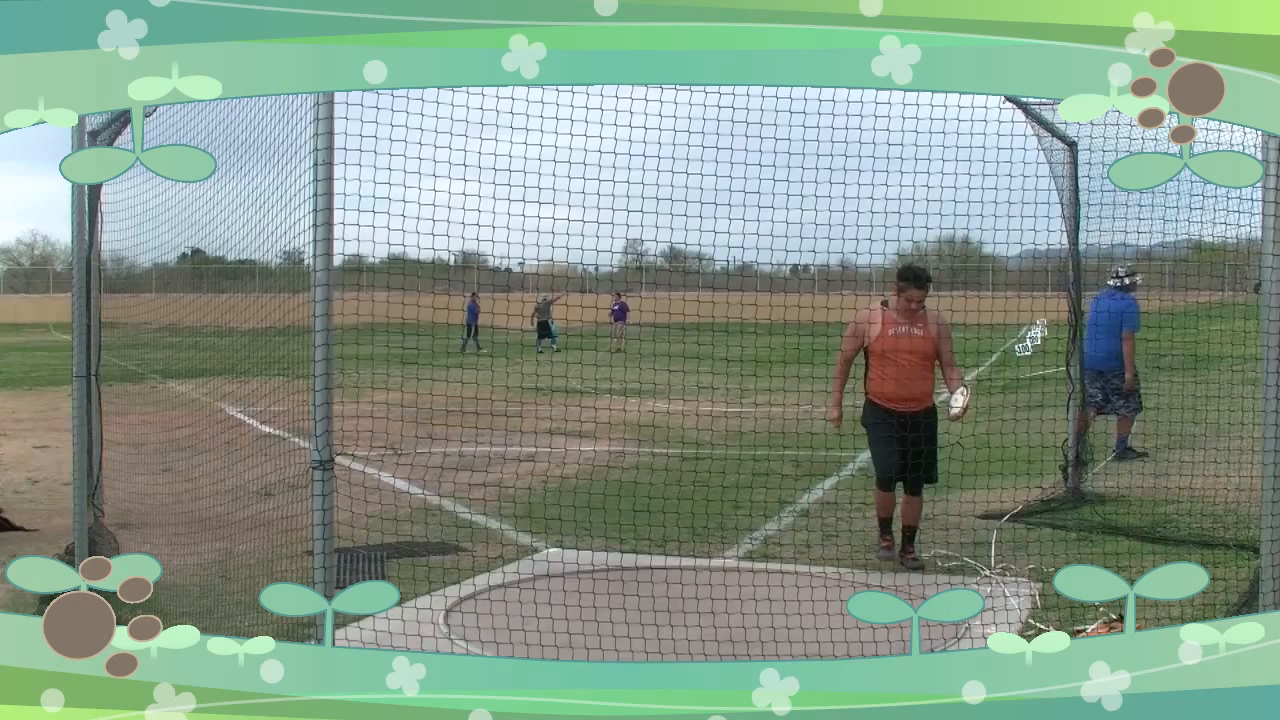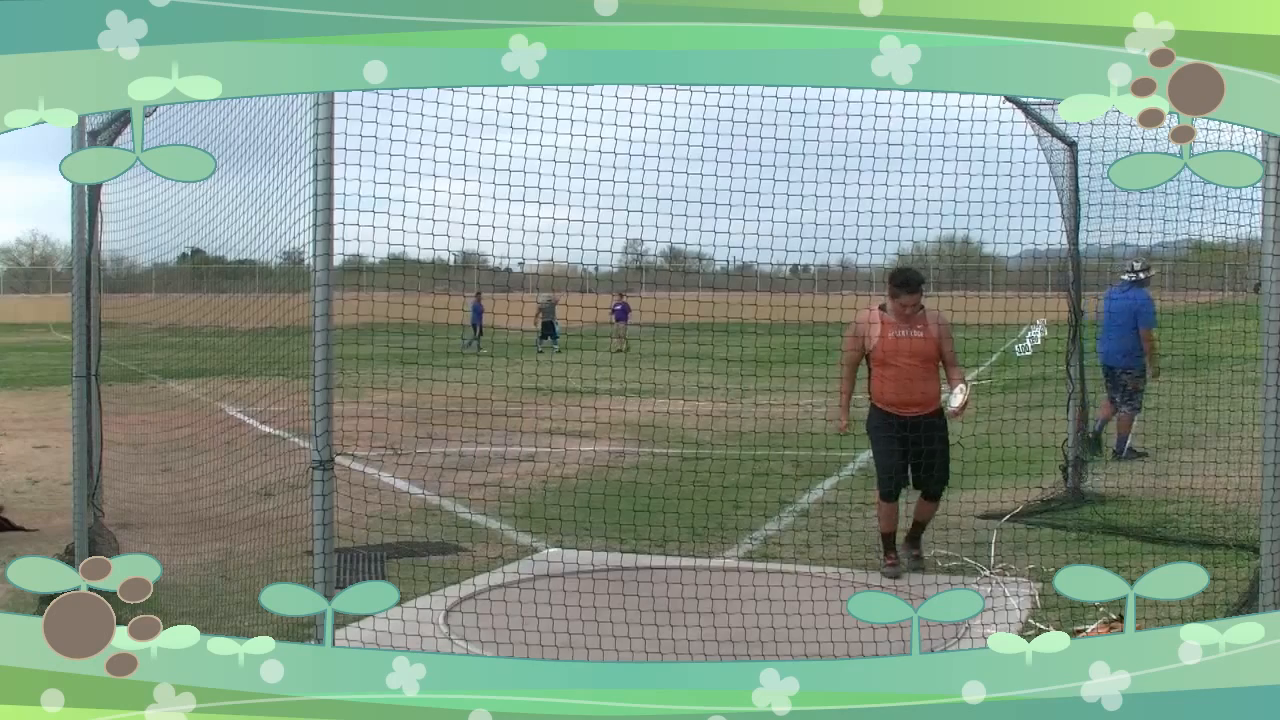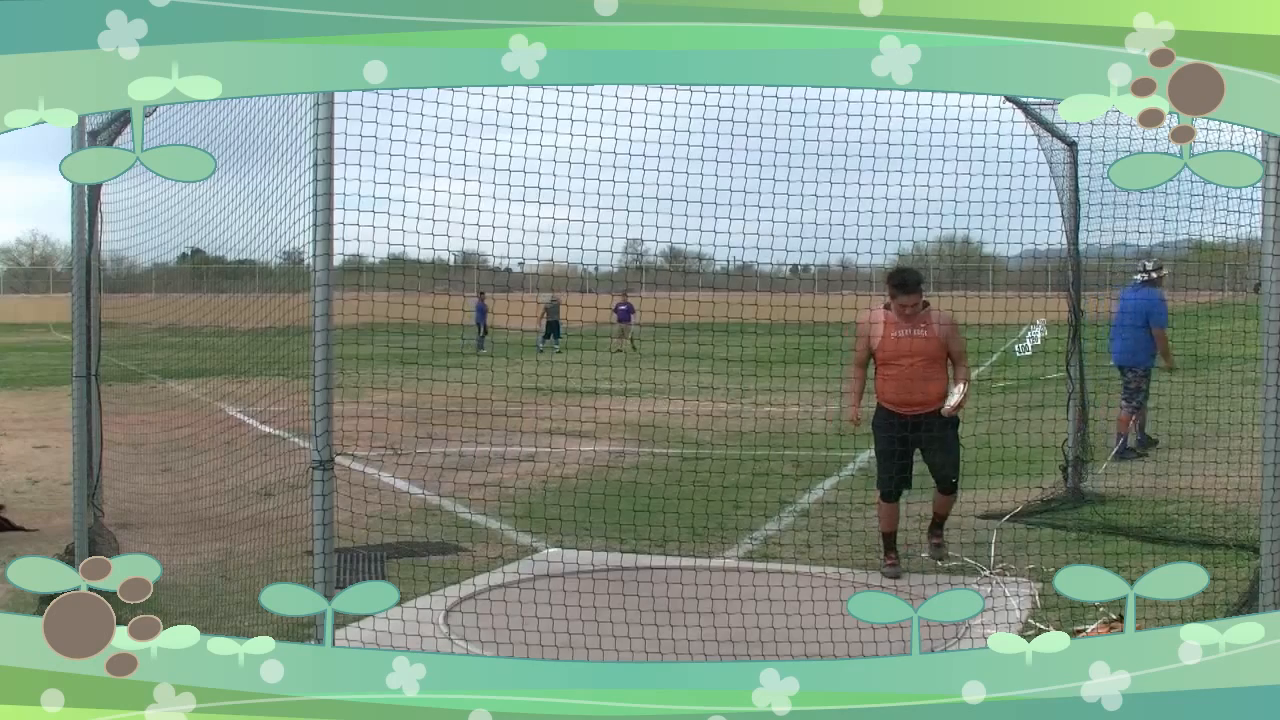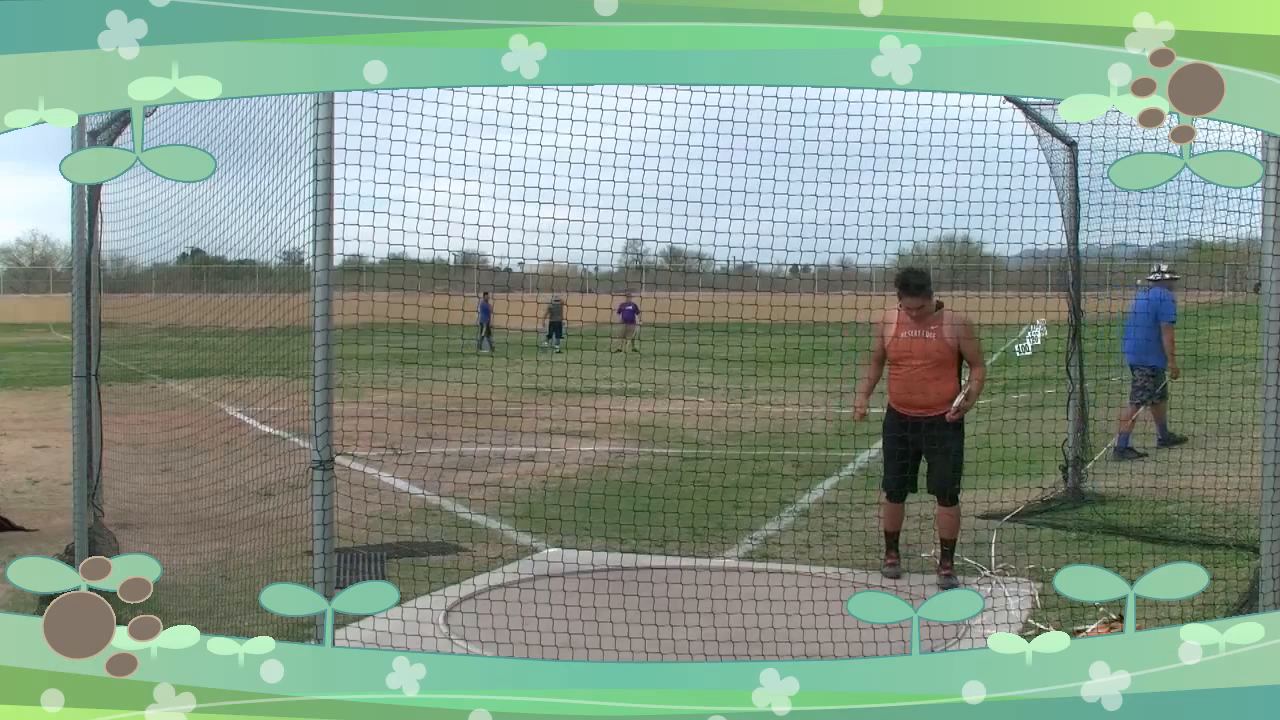
dt=0.2s
person 1, frame 1
left shoulder: (937, 322)
right shoulder: (868, 319)
left elbow: (949, 366)
right elbow: (844, 360)
left wrist: (960, 394)
right wrist: (836, 403)
left hip: (922, 415)
right hip: (881, 413)
left knee: (915, 485)
right knee: (886, 475)
left ankle: (908, 547)
right ankle: (885, 535)
person 1, frame 2
left shoulder: (936, 322)
right shoulder: (866, 322)
left elbow: (952, 365)
right elbow: (849, 366)
right wrist: (844, 409)
left hip: (930, 418)
right hip: (885, 419)
left knee: (934, 489)
right knee: (889, 487)
left ankle: (914, 540)
right ankle: (889, 554)
person 1, frame 3
left shoulder: (942, 321)
right shoulder: (871, 322)
left elbow: (960, 362)
right elbow: (860, 365)
left wrist: (960, 394)
right wrist: (855, 403)
left hip: (936, 417)
right hip: (890, 418)
left knee: (948, 482)
right knee: (889, 489)
left ankle: (936, 530)
right ankle: (890, 554)
person 1, frame 4
left shoulder: (956, 323)
right shoulder: (888, 322)
left elbow: (978, 365)
right elbow: (876, 360)
left wrist: (968, 400)
right wrist: (863, 397)
left hip: (943, 422)
right hip: (899, 419)
left knee: (946, 492)
right knee: (894, 490)
left ankle: (946, 564)
right ankle: (891, 553)
person 2, frame 1
left shoulder: (1098, 299)
right shoulder: (1129, 303)
right elbow: (1127, 339)
right wrist: (1129, 371)
left hip: (1091, 360)
right hip: (1115, 362)
left knee: (1091, 406)
right knee: (1129, 405)
right ankle: (1121, 449)
person 2, frame 2
left shoulder: (1110, 293)
right shoulder: (1144, 299)
right elbow: (1146, 336)
right wrist: (1152, 364)
left hip: (1106, 355)
right hip: (1129, 359)
left knee: (1114, 399)
right knee: (1130, 404)
left ankle: (1096, 433)
right ankle: (1121, 449)
person 2, frame 3
left shoulder: (1126, 293)
right shoulder: (1156, 298)
right elbow: (1159, 334)
right wrist: (1168, 359)
left hip: (1119, 353)
right hip: (1139, 357)
left knee: (1135, 398)
right knee: (1131, 403)
left ankle: (1142, 438)
right ankle: (1121, 448)
person 2, frame 4
left shoulder: (1142, 295)
right shoulder: (1165, 297)
right elbow: (1166, 331)
right wrist: (1172, 362)
left hip: (1134, 353)
right hip: (1149, 356)
left knee: (1159, 396)
right knee: (1136, 401)
left ankle: (1164, 436)
right ankle: (1121, 447)
